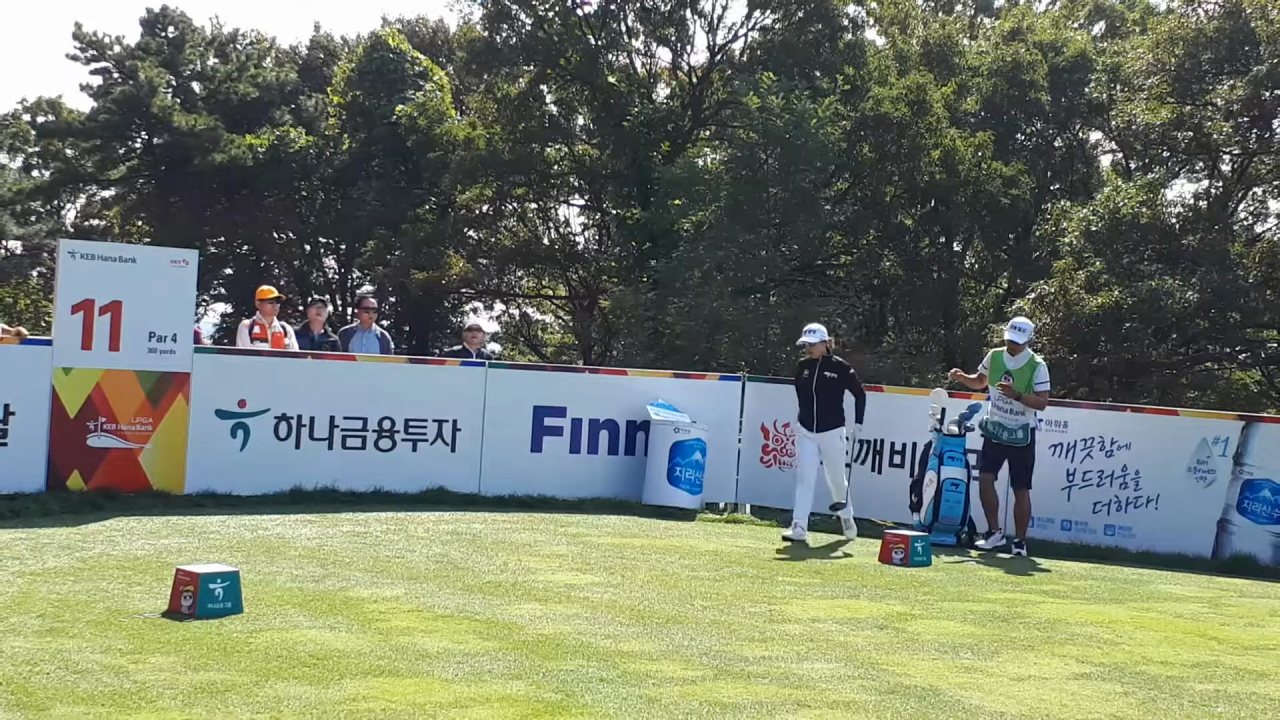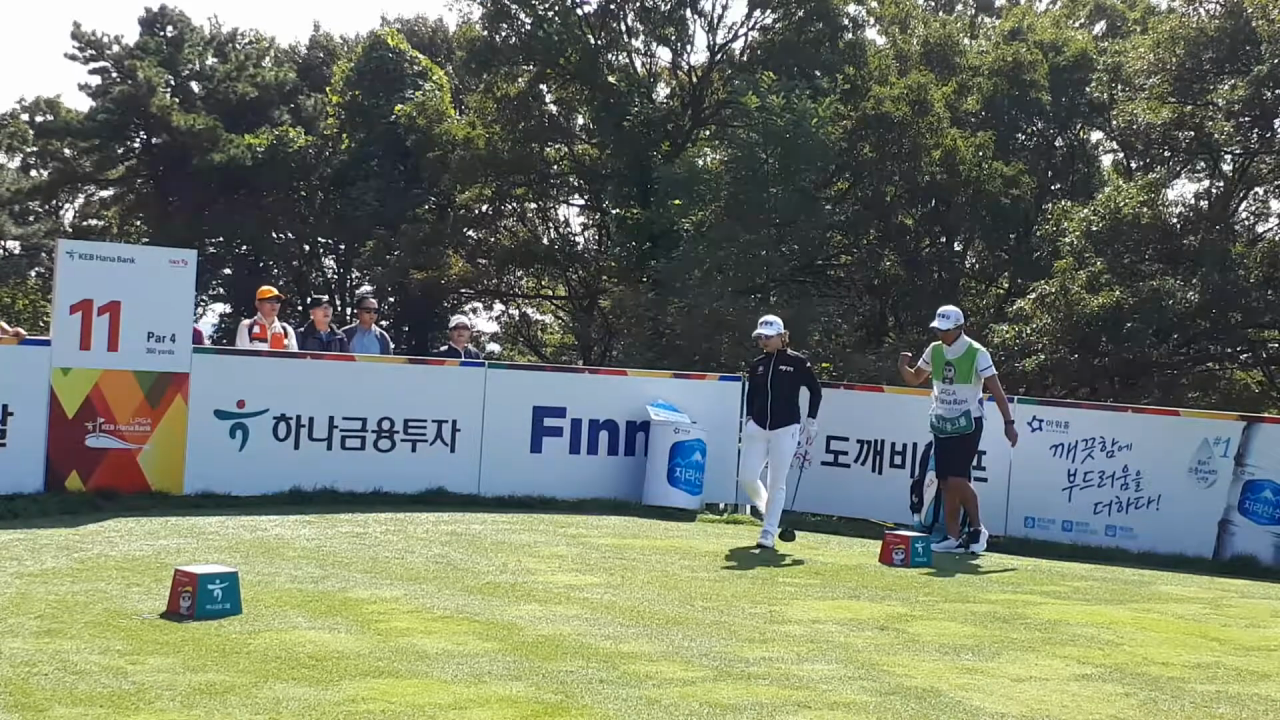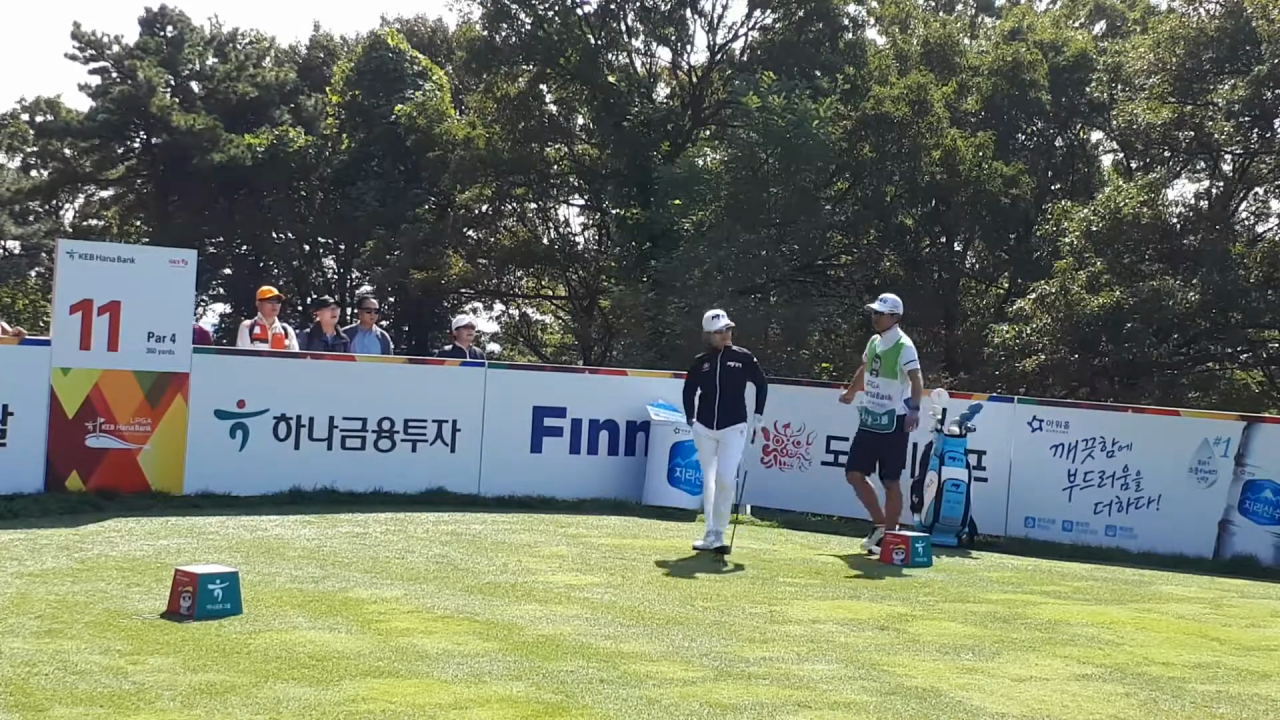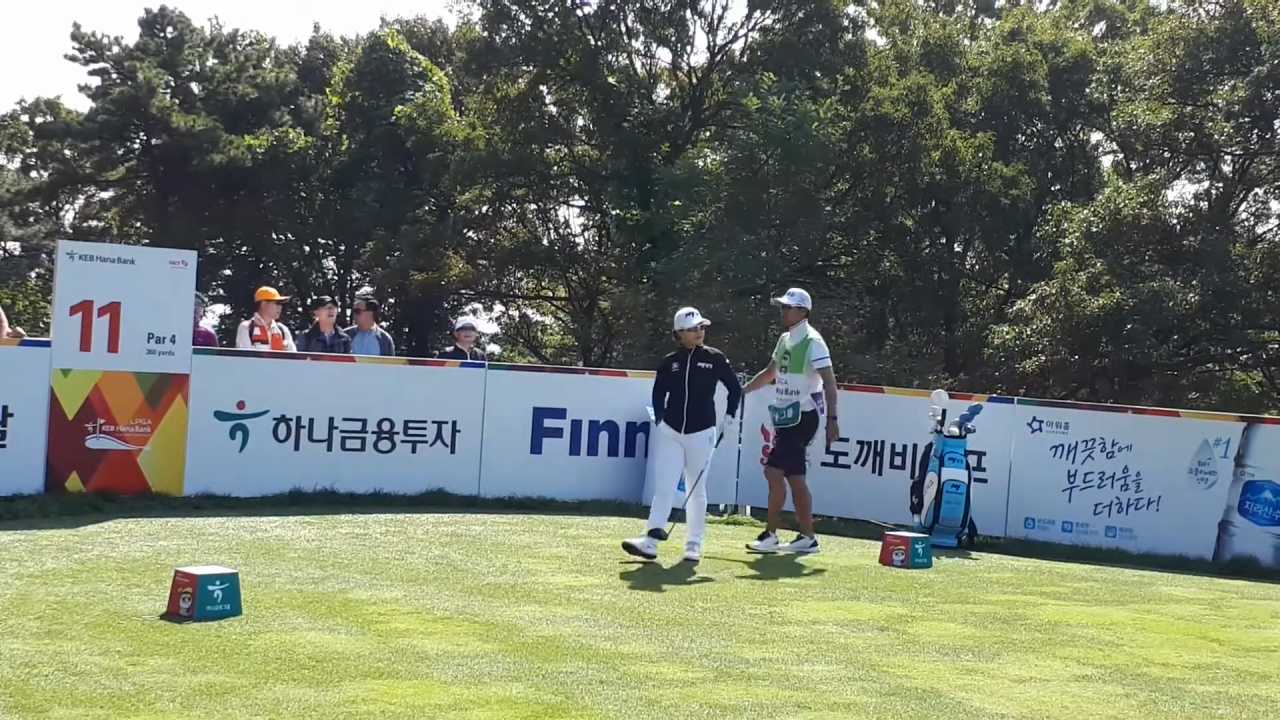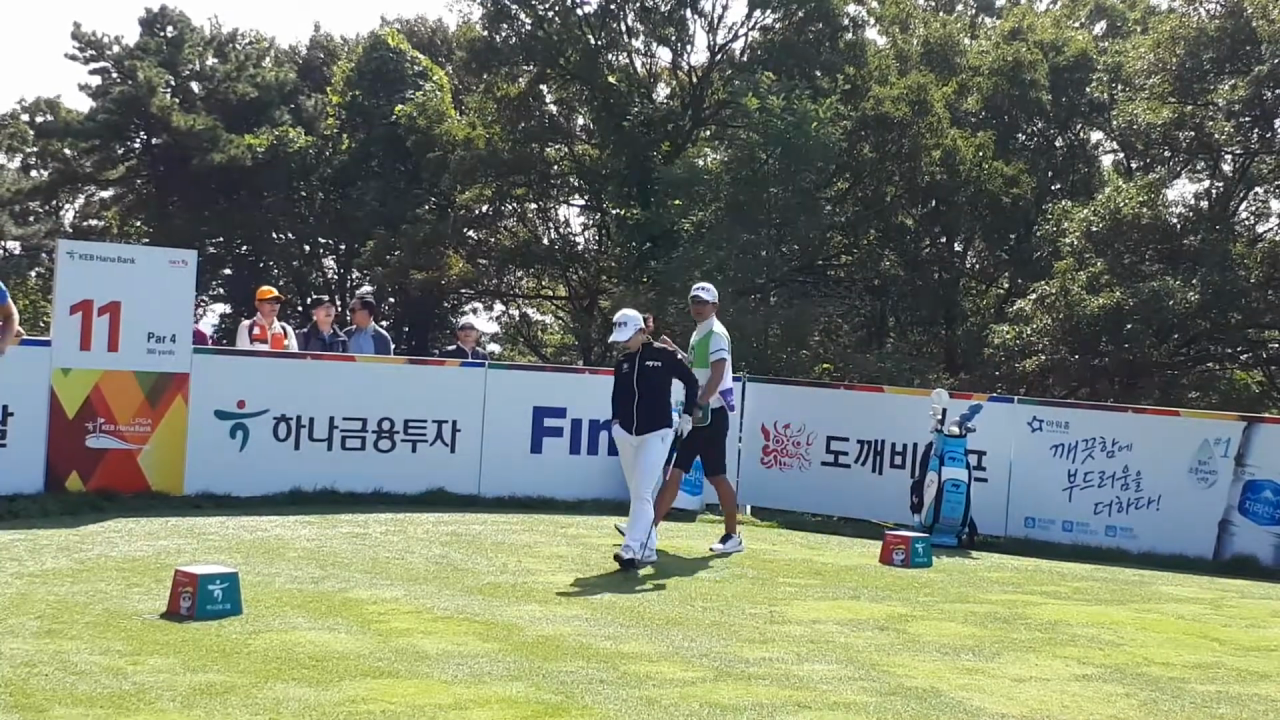
dt=0.7s
person 1, frame 1
left shoulder: (1037, 366)
right shoulder: (994, 356)
left elbow: (1042, 402)
right elbow: (980, 381)
left wrist: (1016, 395)
right wrist: (963, 378)
left hip: (1021, 434)
right hip: (994, 430)
left knee: (1021, 490)
right knee: (985, 479)
left ankle: (1019, 540)
right ankle: (994, 532)
person 1, frame 2
left shoulder: (976, 353)
right shoulder: (934, 350)
left elbow: (996, 390)
right elbow: (915, 379)
left wrist: (1009, 423)
right wrist: (903, 367)
left hip: (968, 426)
right hip: (943, 426)
left knee: (956, 481)
right knee: (947, 483)
left ankle: (977, 529)
right ankle: (954, 538)
person 1, frame 3
left shoulder: (904, 346)
right shoulder: (875, 342)
left elbow: (916, 381)
left wrist: (913, 409)
right wrist: (850, 393)
left hip: (894, 423)
right hip: (870, 420)
left knee: (891, 482)
right knee: (854, 474)
right ankle: (882, 525)
person 1, frame 4
left shoulder: (812, 342)
right shoulder: (785, 339)
left elbow: (829, 383)
right elbow: (770, 373)
left wrist: (832, 418)
right wrist: (740, 392)
left hip: (802, 417)
right hip: (785, 418)
left knee: (774, 472)
right knee: (795, 477)
left ankle: (770, 534)
right ankle: (807, 537)
person 1, frame 5
left shoulder: (716, 334)
right shoulder: (697, 333)
left elbow: (717, 376)
left wrist: (696, 404)
left hip: (711, 415)
right hip: (694, 415)
left knee: (716, 476)
right knee: (672, 471)
left ankle: (733, 535)
person 2, frame 1
left shoulder: (840, 367)
right shoulder: (803, 366)
left elbow: (859, 394)
left wrist: (858, 424)
left hip: (832, 431)
right hip: (805, 430)
left knee: (836, 480)
right knee: (805, 478)
left ankle: (847, 519)
right ankle: (799, 527)
person 2, frame 2
left shoulder: (797, 362)
right shoulder: (758, 364)
left elbow: (815, 390)
left wrist: (811, 419)
right wrist: (749, 417)
left hip: (786, 429)
right hip: (758, 428)
left knee: (776, 482)
right knee: (747, 477)
left ankle: (769, 532)
right ankle: (768, 508)
person 2, frame 3
left shoulder: (743, 357)
right shoulder: (700, 362)
left elbow: (761, 384)
right elbow: (689, 391)
left wrist: (758, 415)
right wrist: (691, 420)
left hip: (734, 427)
right hip: (704, 428)
left knee: (725, 479)
right knee: (709, 483)
left ankle: (716, 532)
right ankle: (712, 535)
person 2, frame 4
left shoulder: (715, 358)
right shoulder: (670, 361)
left elbow: (735, 388)
right elbow: (659, 392)
left wrist: (729, 417)
right wrist: (659, 420)
left hip: (701, 432)
right hip: (670, 431)
left knee: (696, 490)
right knee: (663, 486)
left ankle: (694, 544)
right ankle: (651, 541)
person 2, frame 5
left shoulder: (665, 356)
right shoulder: (622, 362)
left elbow: (692, 383)
left wrist: (688, 414)
right wrist: (615, 420)
left hip: (657, 433)
right hip: (625, 433)
left knee: (642, 493)
right knee: (638, 493)
left ankle: (632, 549)
right ankle: (647, 547)
